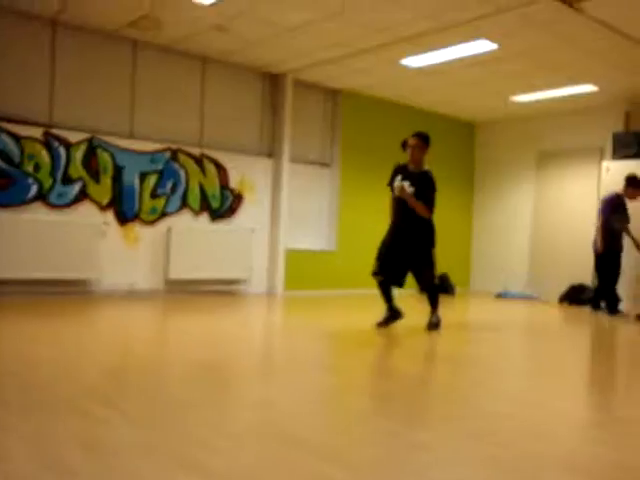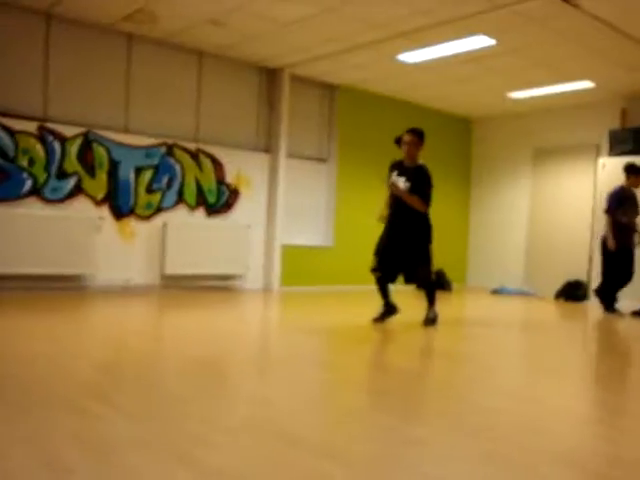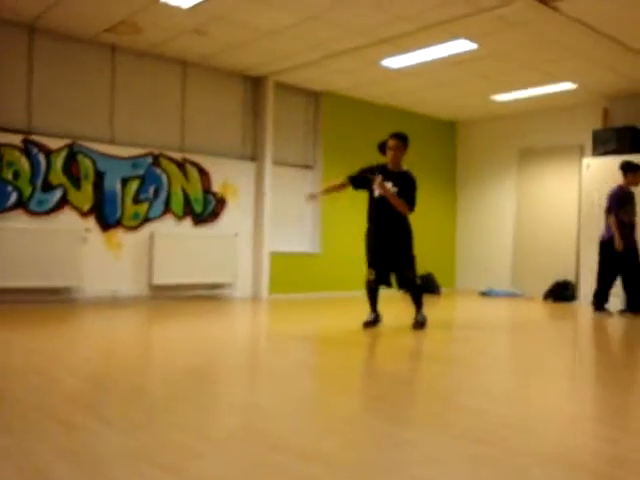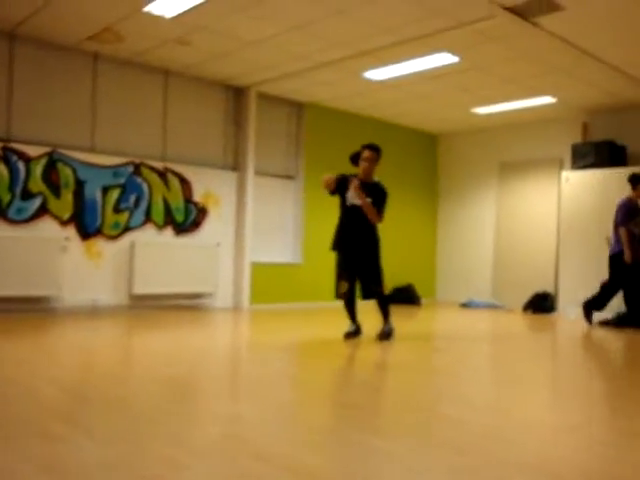
dt=0.3s
person 1, frame 1
left shoulder: (426, 179)
right shoulder: (398, 171)
left elbow: (427, 213)
left wrist: (406, 196)
right wrist: (392, 219)
left hip: (420, 236)
right hip: (397, 232)
left knee: (426, 278)
right knee: (381, 272)
left ankle: (434, 314)
right ankle: (392, 310)
person 1, frame 2
left shoulder: (422, 173)
right shoulder: (395, 167)
left elbow: (423, 206)
left wrist: (401, 192)
right wrist: (387, 210)
left hip: (416, 231)
right hip: (394, 228)
left knee: (422, 274)
right knee: (379, 267)
left ankle: (431, 310)
right ankle: (388, 306)
person 1, frame 3
left shoulder: (407, 179)
right shoulder: (372, 171)
left elbow: (407, 209)
right elbow: (349, 182)
left wrist: (386, 191)
right wrist: (323, 192)
left hip: (399, 235)
right hip: (376, 234)
left knee: (408, 276)
right knee: (373, 276)
left ankle: (420, 314)
right ankle: (374, 313)
person 1, frame 4
left shoulder: (379, 190)
right shoulder: (345, 180)
left elbow: (376, 219)
right elbow: (331, 188)
left wrist: (361, 197)
right wrist: (329, 181)
left hip: (368, 245)
right hip: (346, 243)
left knee: (375, 286)
right knee: (345, 287)
left ankle: (387, 324)
right ankle: (354, 325)
person 2, frame 1
left shoulder: (622, 203)
right shoulder: (610, 200)
right elbow: (601, 220)
right wrist: (599, 240)
left hip: (615, 245)
right hip: (605, 245)
left knee: (612, 276)
right knee: (607, 276)
left ankle: (595, 302)
right ankle: (612, 307)
person 2, frame 2
right shoulder: (616, 194)
right elbow: (609, 216)
right wrist: (610, 238)
left hip: (626, 241)
right hip: (613, 241)
left knee: (626, 274)
right knee: (611, 273)
left ankle: (602, 292)
right ankle: (608, 304)
person 2, frame 3
right shoulder: (616, 193)
right elbow: (612, 216)
right wrist: (617, 238)
right hip: (612, 240)
right knee: (607, 274)
right ankle: (599, 303)
person 2, frame 4
right shoulder: (626, 204)
right elbow: (622, 228)
right wrist: (627, 250)
right hip: (621, 253)
right knee: (614, 284)
right ankle: (590, 306)
